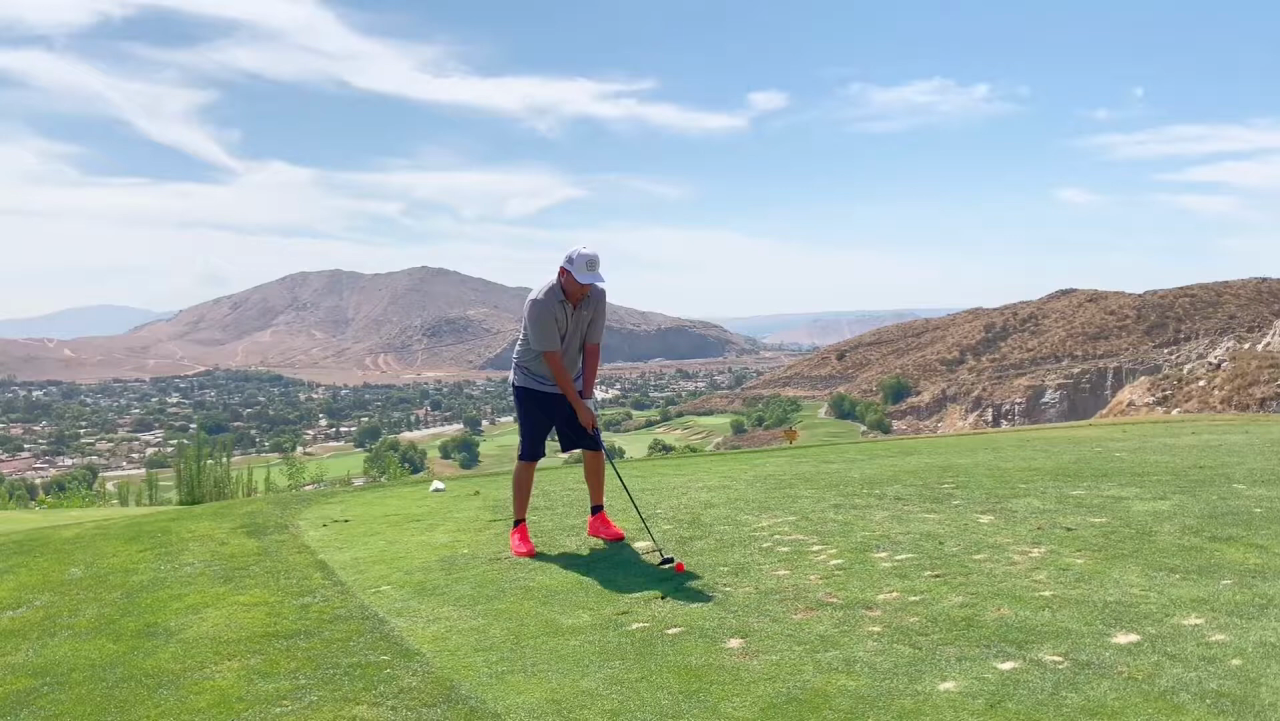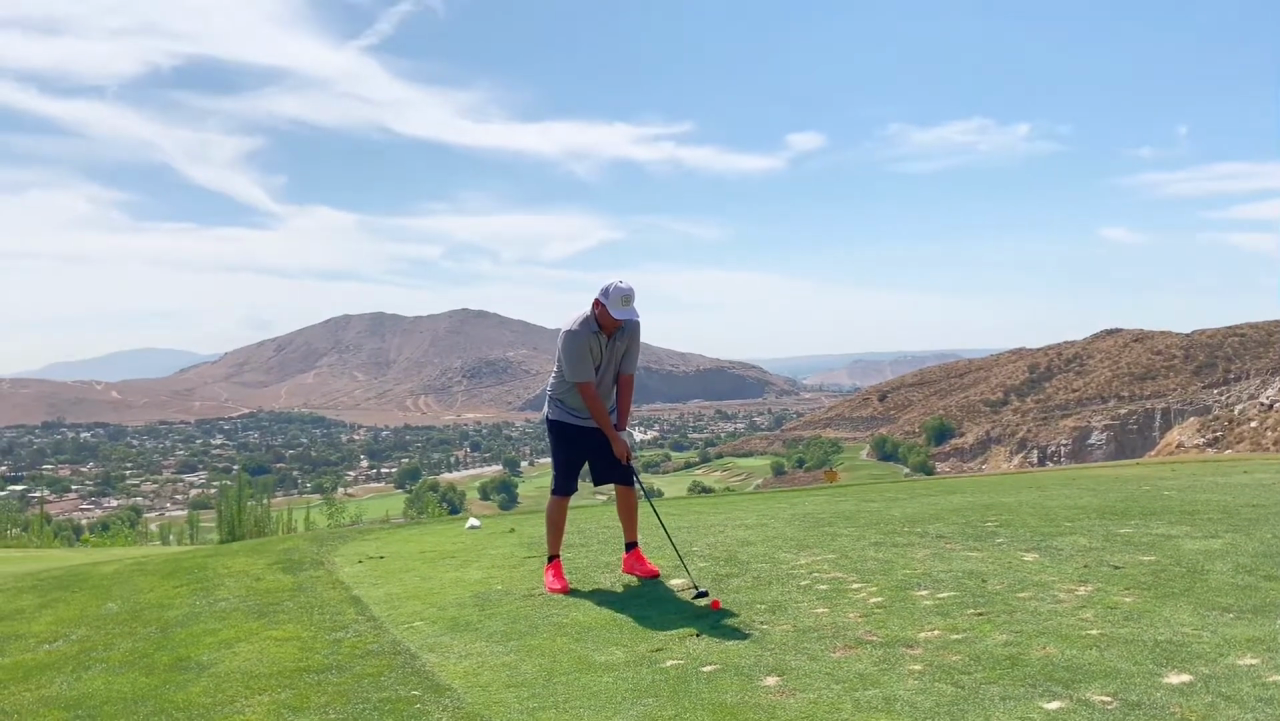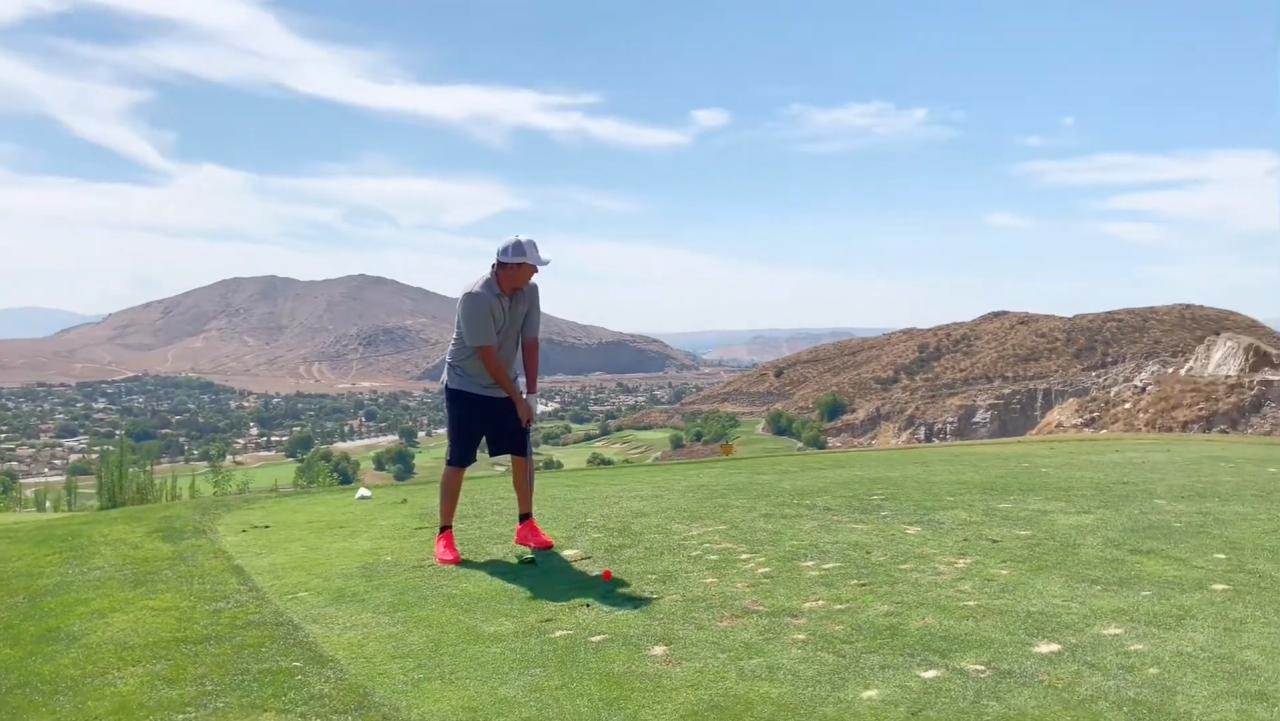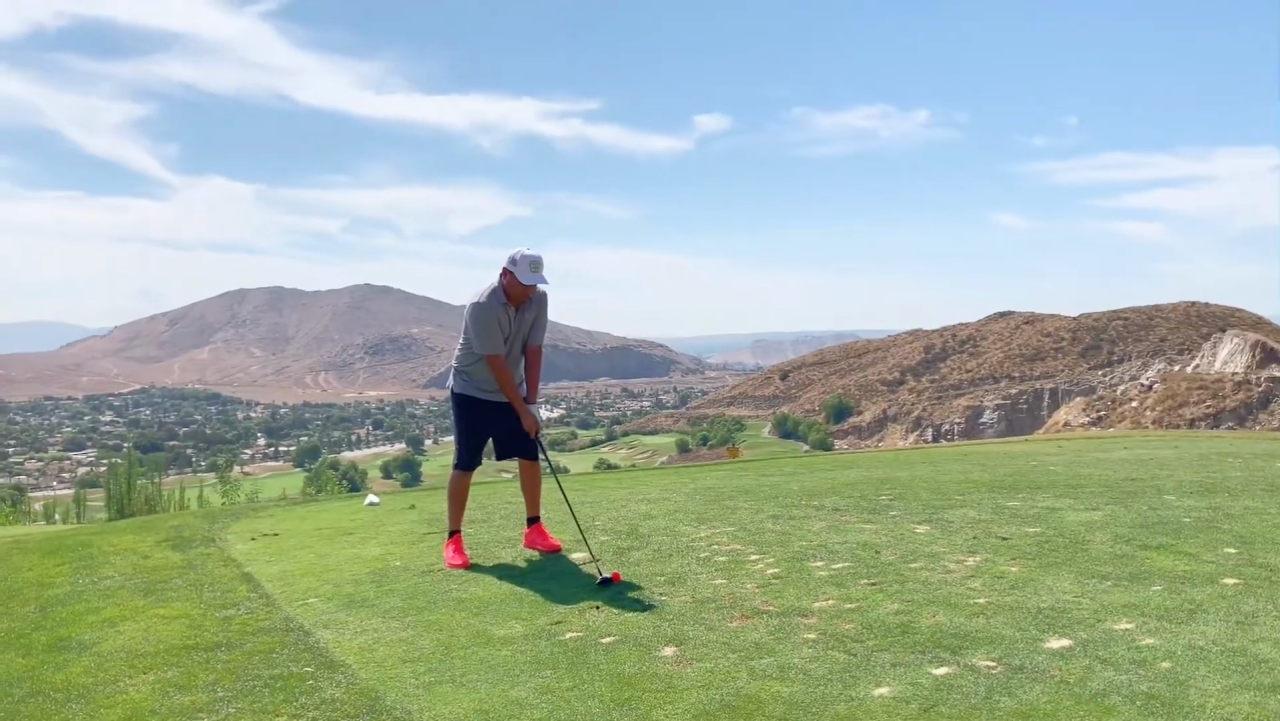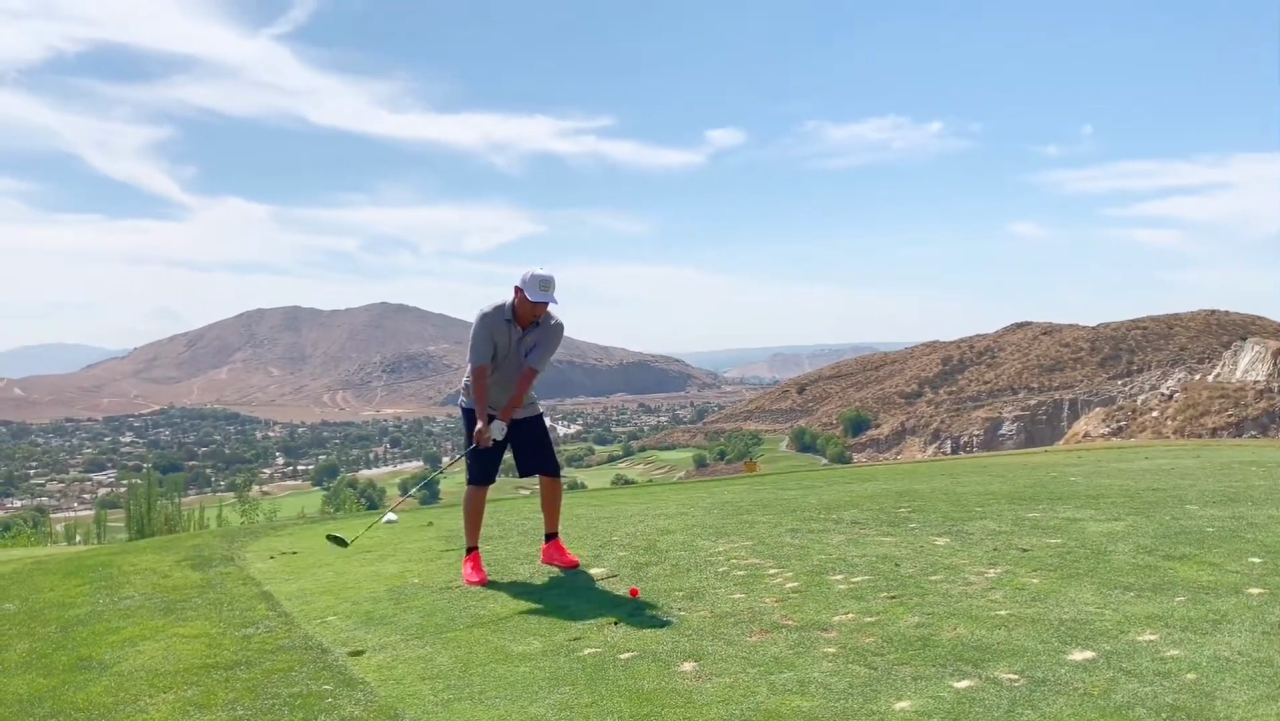
dt=1s
person 1, frame 1
left shoulder: (597, 296)
right shoulder: (540, 303)
left elbow: (591, 348)
right elbow: (553, 361)
left wrist: (587, 397)
right wrist: (578, 406)
left hip: (572, 383)
right hip: (533, 384)
left knee: (594, 446)
right knee: (529, 455)
left ankle: (597, 517)
right ankle: (519, 528)
person 1, frame 2
left shoulder: (631, 327)
right shoulder: (574, 334)
left elbow: (625, 381)
right elbow: (588, 392)
left wrist: (622, 429)
right wrist: (613, 437)
left hip: (606, 417)
right hip: (567, 418)
left knee: (626, 482)
right knee: (562, 490)
left ankle: (632, 553)
right ankle: (553, 564)
person 1, frame 3
left shoulder: (530, 292)
right shoulder: (475, 298)
left elbow: (530, 343)
right elbow: (488, 357)
left wrist: (531, 393)
right wrist: (518, 400)
left hip: (505, 388)
right hip: (466, 388)
left knee: (522, 453)
right knee: (458, 461)
left ankle: (525, 524)
right ankle: (445, 535)
person 1, frame 4
left shoulder: (539, 300)
right shoulder: (482, 307)
left elbow: (533, 352)
right elbow: (498, 365)
left wrist: (532, 402)
right wrist: (523, 411)
left hip: (512, 391)
right hip: (472, 392)
left knee: (530, 456)
right knee: (465, 464)
left ankle: (534, 528)
right ankle: (454, 539)
person 1, frame 5
left shoulder: (553, 328)
right shoulder: (489, 318)
left elbow: (526, 376)
right elbow: (479, 373)
left wrist: (504, 419)
right wrist: (482, 420)
left hip: (524, 410)
right hip: (481, 409)
left knee: (551, 473)
right knee: (479, 481)
left ankle: (552, 544)
right ankle: (471, 556)
